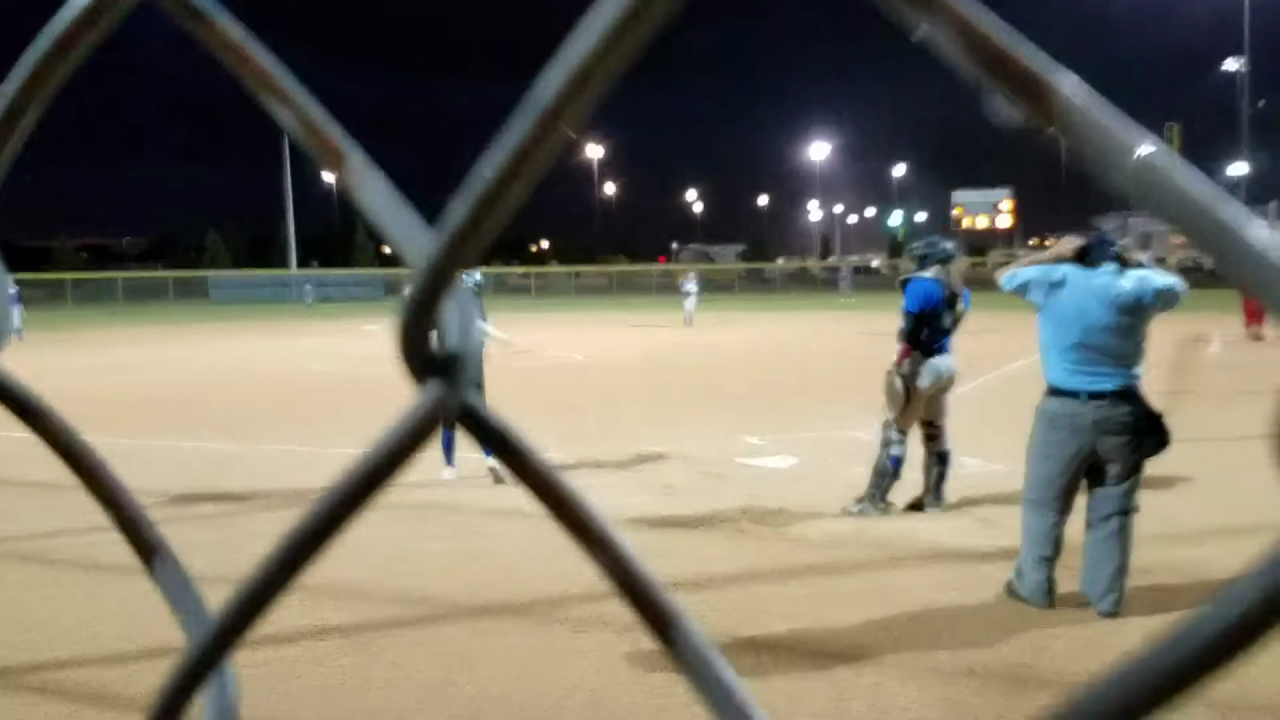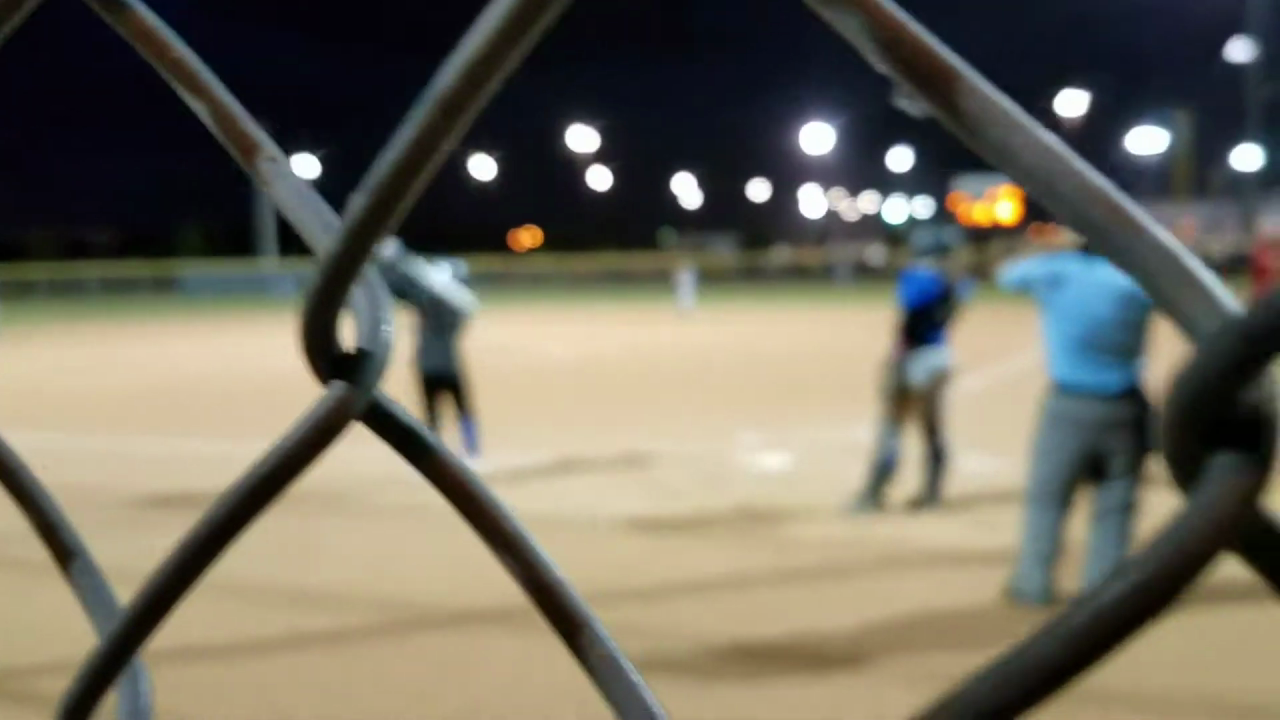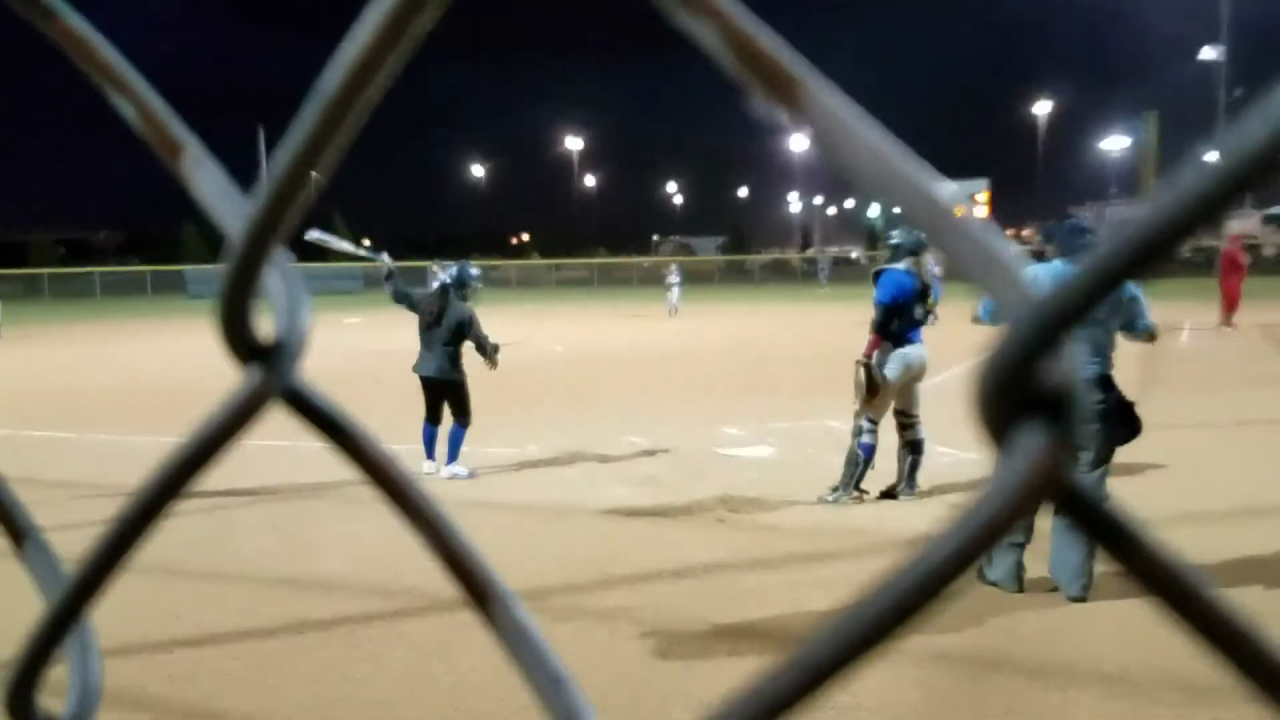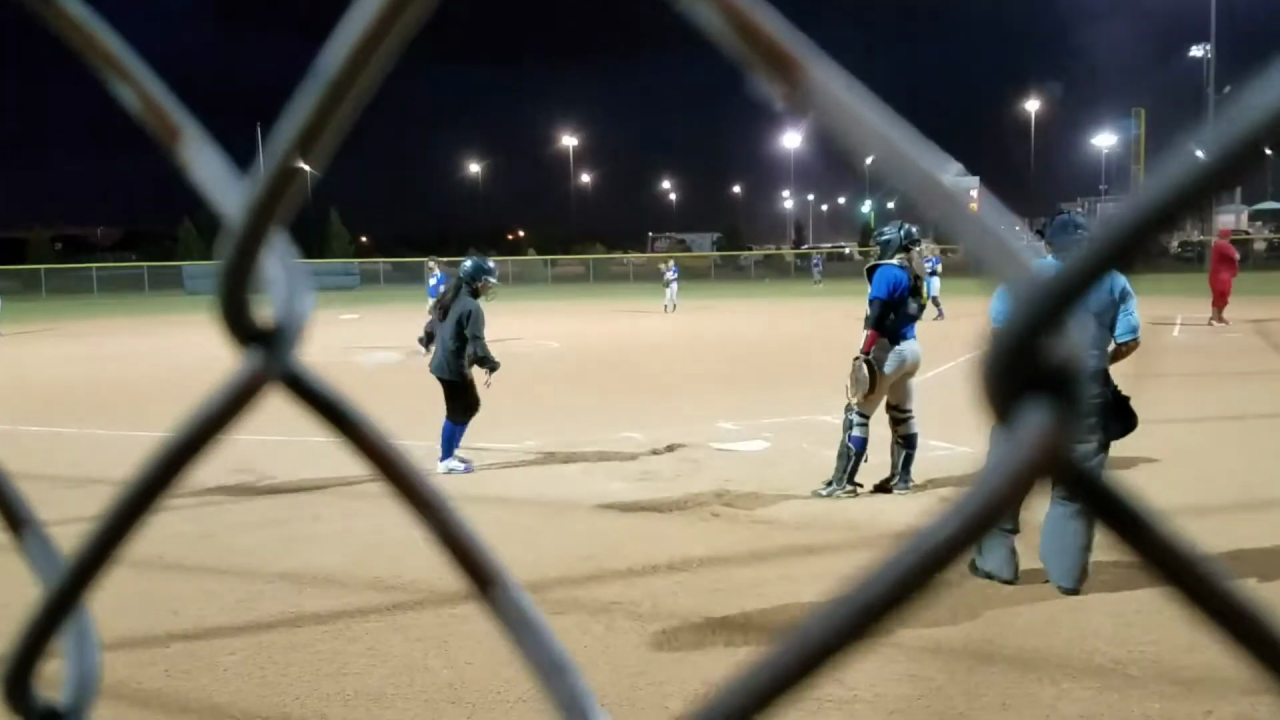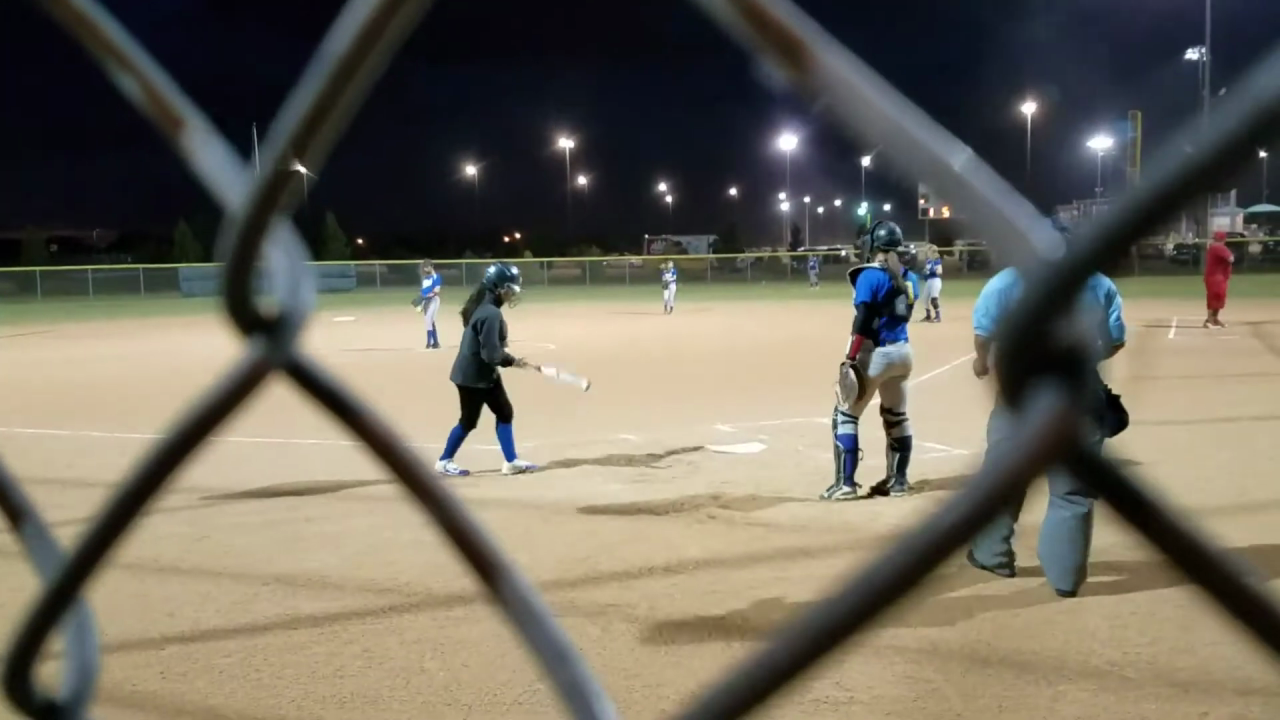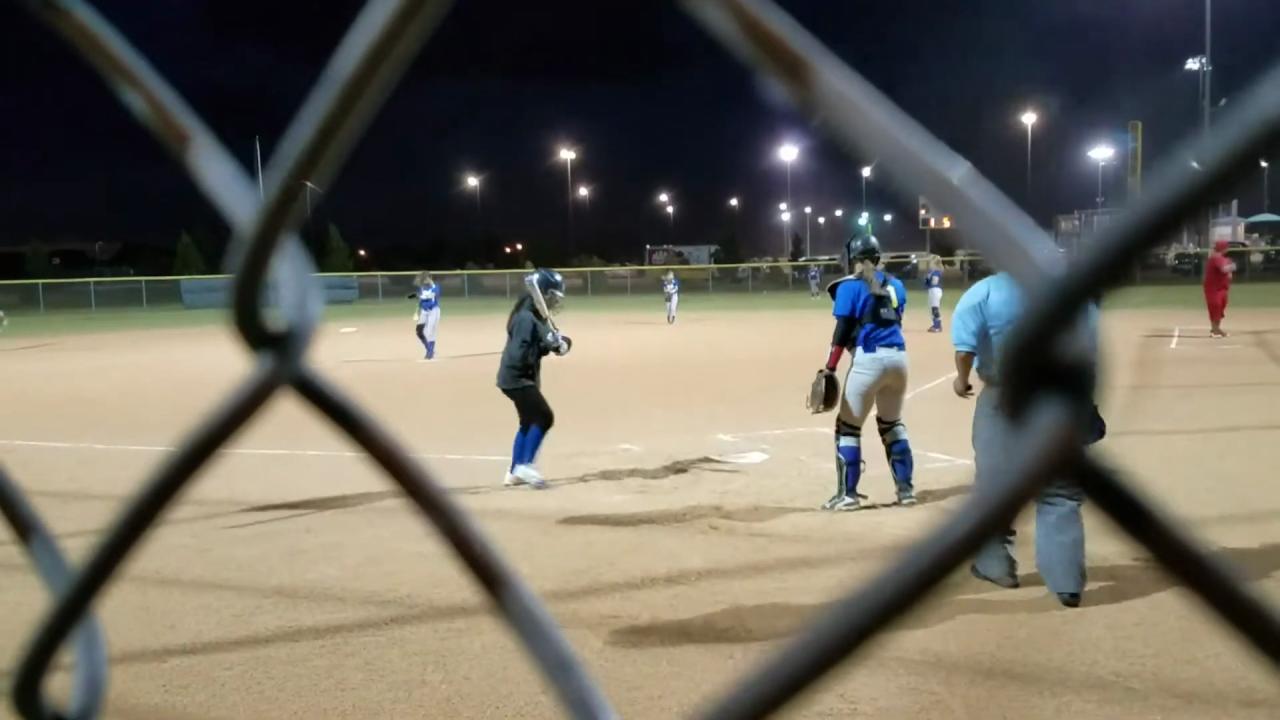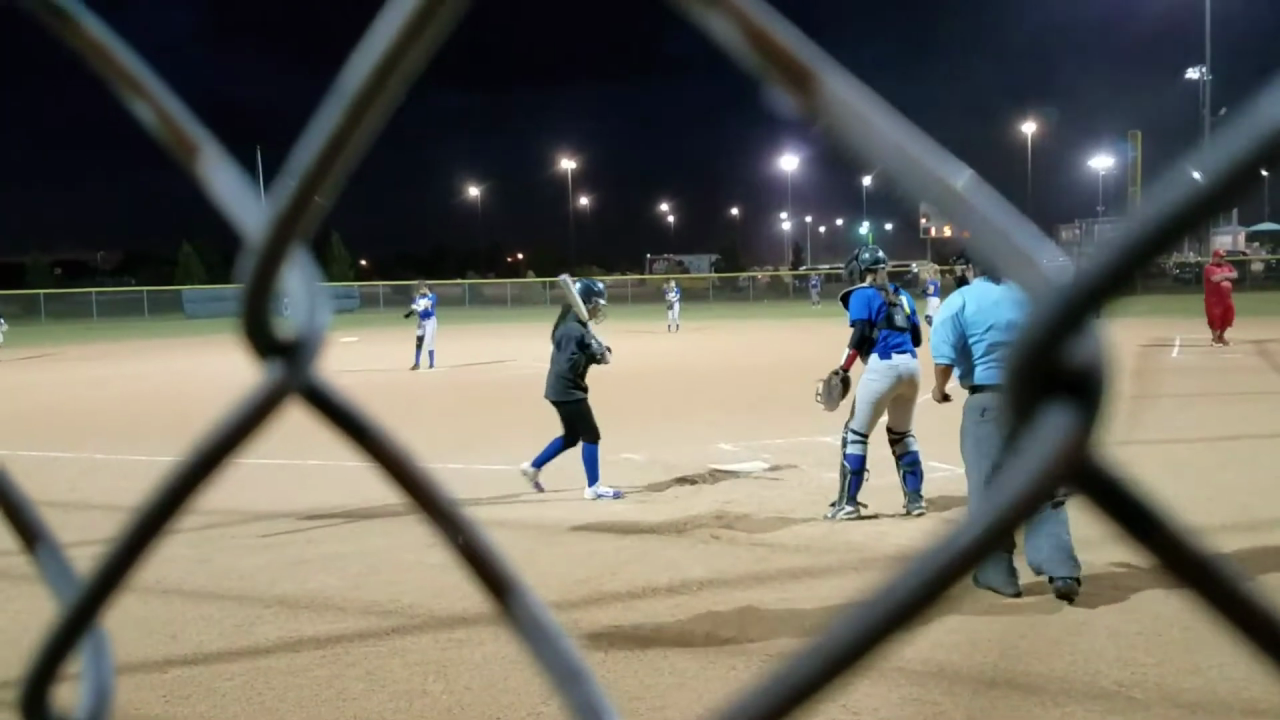
dt=0.3s
person 1, frame 1
left shoulder: (1056, 280)
right shoulder: (1139, 286)
left elbow: (1004, 276)
right elbow: (1178, 285)
left wrist: (1053, 255)
right wrist: (1138, 266)
left hip: (1064, 409)
right hip: (1120, 411)
left knee: (1044, 500)
right knee: (1112, 508)
left ankle: (1034, 585)
right ankle: (1106, 596)
person 1, frame 2
left shoulder: (1058, 273)
right shoulder: (1138, 280)
left elbow: (1005, 272)
left wrist: (1056, 250)
left hip: (1069, 405)
right hip: (1122, 407)
left knee: (1047, 496)
right knee: (1115, 505)
left ankle: (1034, 585)
person 1, frame 3
left shoulder: (1028, 278)
right shoulder: (1116, 285)
left elbow: (981, 315)
right elbow: (1148, 334)
right hip: (1093, 398)
right knee: (1084, 492)
left ankle: (1003, 570)
right ankle: (1075, 580)
person 1, frame 4
right shoulder: (1114, 282)
left elbow: (1000, 327)
right elbow: (1129, 341)
right hip: (1088, 391)
right knee: (1075, 486)
left ankle: (997, 561)
right ankle: (1067, 573)
person 1, frame 5
left shoulder: (1010, 279)
right shoulder: (1099, 283)
left elbow: (984, 331)
right elbow: (1116, 340)
left wrist: (981, 360)
right knee: (1073, 487)
left ankle: (994, 552)
right ankle: (1065, 574)
person 1, frame 6
left shoulder: (982, 292)
left elbow: (965, 347)
right elbow: (1089, 343)
left wrist: (963, 379)
left hip: (1003, 397)
left knee: (996, 480)
right knee: (1060, 490)
left ankle: (995, 563)
right ankle: (1067, 581)
person 1, frame 7
left shoulder: (960, 301)
left elbow: (945, 357)
left wrist: (939, 387)
left hip: (989, 403)
left knee: (989, 488)
left ankle: (997, 572)
right ankle: (1062, 570)
person 2, frame 1
left shoulder: (920, 285)
right shoulder: (958, 291)
left elbow: (911, 331)
left wrist: (897, 367)
left hip: (922, 365)
right hip: (947, 364)
left knee: (895, 431)
right knee: (935, 431)
left ankle: (876, 499)
right ankle: (934, 496)
person 2, frame 2
left shoulder: (918, 279)
right shoulder: (952, 283)
left elbow: (909, 323)
left wrist: (896, 360)
left hip: (918, 359)
right hip: (939, 358)
left knee: (892, 426)
right knee: (933, 427)
left ankle: (872, 497)
right ankle: (931, 493)
person 2, frame 3
left shoulder: (893, 276)
right shoulder: (925, 281)
left elbow: (882, 321)
right elbow: (920, 316)
left wrist: (866, 356)
left hip: (894, 355)
right hip: (917, 353)
left knee: (867, 421)
right knee: (909, 420)
left ankle: (848, 488)
right ankle: (907, 484)
person 2, frame 4
left shoulder: (886, 272)
right shoulder: (919, 277)
left elbow: (877, 317)
right elbow: (912, 313)
left wrist: (863, 353)
left hip: (888, 351)
right hip: (910, 349)
left knee: (857, 413)
right knee: (903, 414)
left ankle: (843, 481)
right ankle: (901, 478)
person 2, frame 5
left shoulder: (870, 275)
right shoulder: (909, 277)
left elbow: (863, 321)
right elbow: (901, 315)
left wrist: (850, 358)
left hip: (877, 353)
right hip: (902, 352)
left knee: (845, 415)
right knee: (897, 416)
left ankle: (845, 483)
right ankle: (897, 480)
person 2, frame 6
left shoulder: (849, 286)
right shoulder: (895, 284)
left elbow: (843, 330)
right elbow: (895, 320)
left wrist: (829, 367)
left hip: (869, 360)
right hip: (898, 358)
left knee: (848, 427)
right knee: (892, 424)
left ankle: (847, 494)
right ankle: (906, 488)
person 2, frame 7
left shoulder: (862, 294)
right shoulder: (902, 295)
left elbow: (861, 334)
right elbow: (916, 338)
left wrist: (843, 369)
left hip: (882, 367)
right hip: (910, 366)
left knee: (855, 434)
right knee: (902, 433)
left ankle: (848, 503)
right ankle: (915, 499)
person 3, frame 1
left shoulder: (448, 306)
right shoulder: (477, 311)
right hip: (471, 373)
left knee: (448, 421)
left ankle: (449, 467)
right ankle: (491, 458)
person 3, frame 2
left shoulder: (427, 299)
right shoulder: (460, 302)
left elbow: (395, 282)
left wrist: (387, 258)
left hip: (428, 365)
right hip: (449, 364)
left knee: (432, 414)
right knee: (465, 413)
right ankle: (472, 456)
person 3, frame 3
left shoulder: (428, 301)
right shoulder: (463, 312)
left elbow: (399, 294)
right elbow: (481, 342)
left wrist: (389, 269)
right wrist: (492, 353)
left hip: (426, 368)
right hip: (448, 371)
left knee: (432, 416)
right knee: (462, 417)
left ankle: (429, 461)
right ankle: (450, 465)
person 3, frame 4
left shoulder: (450, 299)
right shoulder: (471, 307)
left elbow: (434, 326)
right elbow: (476, 343)
right wrist: (490, 366)
left hip: (447, 363)
right hip: (454, 367)
left knee: (471, 405)
right knee: (456, 413)
left ankle: (450, 450)
right ankle: (446, 460)
person 3, frame 5
left shoulder: (482, 307)
right shoulder: (491, 314)
right elbow: (491, 352)
left wrist: (508, 359)
right wrist: (511, 360)
left hip: (485, 374)
right hip: (473, 375)
left knee: (505, 412)
right knee: (468, 420)
left ankle: (511, 461)
right ankle: (445, 461)
person 3, frame 6
left shoulder: (541, 316)
right shoulder: (525, 318)
left elbow: (558, 339)
right elbow: (521, 353)
left wrist: (562, 343)
right wrist: (547, 344)
left hip: (527, 378)
right hip: (515, 378)
left knee: (529, 424)
right knee: (543, 419)
left ankle: (514, 473)
right ankle: (524, 465)
person 3, frame 7
left shoulder: (580, 325)
right shoulder: (572, 329)
left elbow: (593, 351)
right elbow: (570, 365)
left wrist: (602, 353)
right wrist: (593, 354)
left hip: (566, 389)
right hip: (567, 390)
left knee: (571, 436)
right knee: (590, 434)
left ankle: (533, 467)
right ankle: (594, 487)
